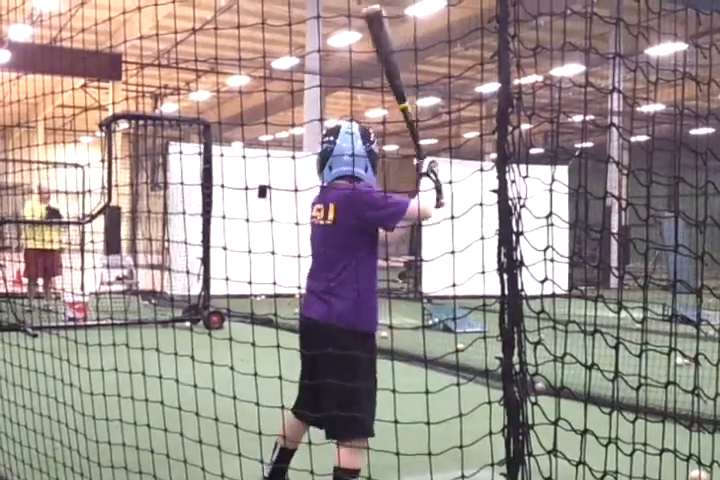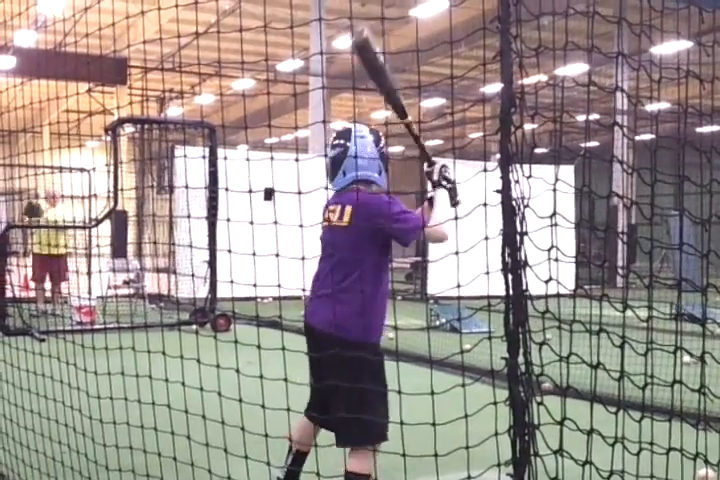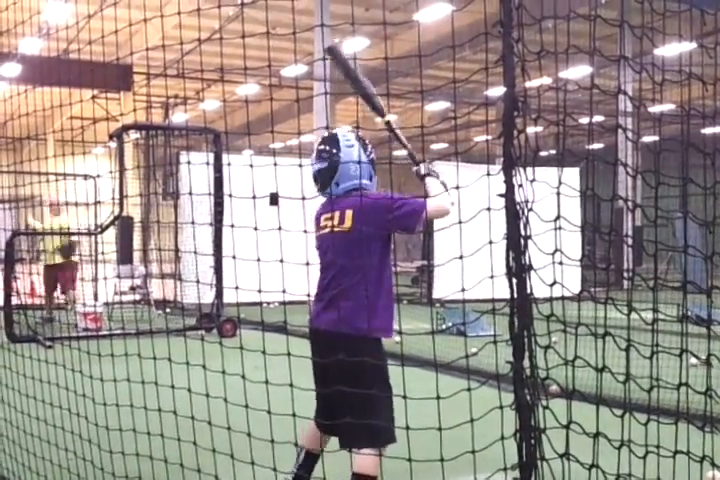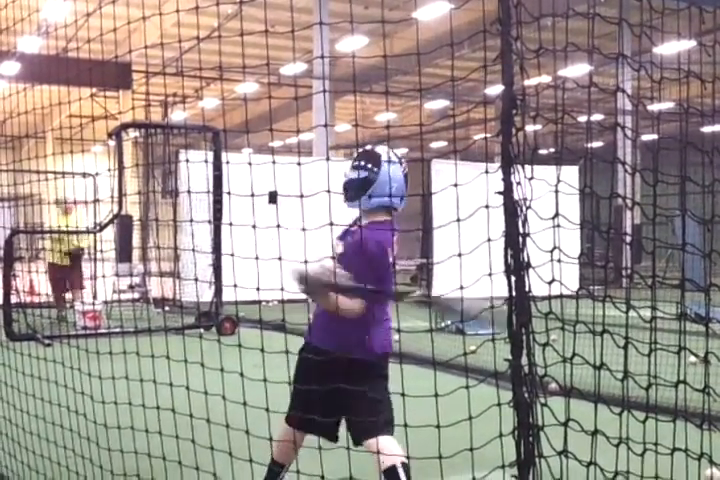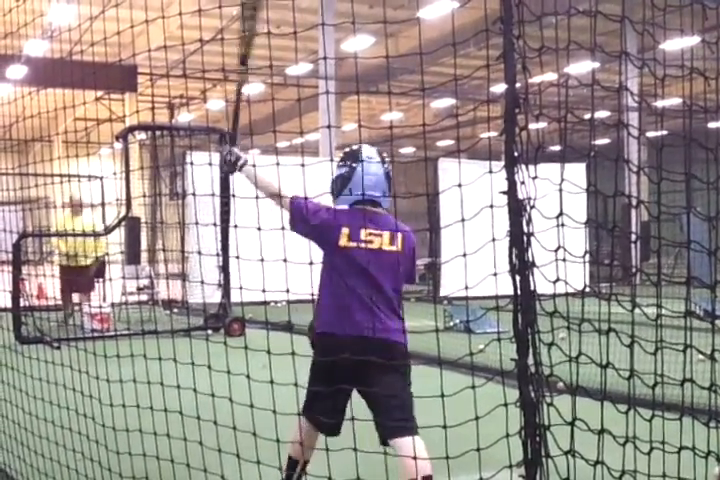
dt=1s
person 1, frame 1
left shoulder: (324, 200)
right shoulder: (357, 197)
left elbow: (378, 231)
right elbow: (422, 210)
left wrist: (404, 205)
left hip: (314, 319)
right hip: (347, 325)
left knee: (306, 406)
right knee: (353, 425)
person 1, frame 2
left shoulder: (337, 204)
right shoulder: (375, 204)
left elbow: (405, 222)
right elbow: (438, 232)
left wrist: (432, 199)
left hip: (320, 322)
right hip: (352, 330)
left knee: (320, 408)
right knee: (367, 429)
person 1, frame 3
left shoulder: (324, 213)
right shoulder: (372, 205)
right elbow: (440, 207)
right wrist: (430, 178)
left hip: (324, 330)
right hip: (356, 335)
left knee: (327, 418)
right knee: (372, 434)
person 1, frame 4
left shoulder: (373, 239)
right shoulder: (365, 224)
left elbow: (354, 309)
right elbow: (334, 260)
left wrist: (324, 294)
left hip: (347, 349)
left knee: (297, 423)
right knee: (377, 433)
person 1, frame 5
left shoulder: (333, 221)
right shoulder: (403, 234)
left elbow: (281, 197)
left wrist: (245, 167)
left hip: (336, 340)
right hip: (388, 342)
left knee: (314, 416)
right knee: (403, 430)
person 2, frame 1
left shoulder: (53, 207)
right shoulder: (30, 205)
right elbow: (28, 222)
left wrist: (58, 218)
right wrist: (45, 218)
left hip: (52, 246)
right hip: (34, 246)
left knee: (49, 276)
right knee: (33, 276)
left ankle: (48, 302)
right ankle: (31, 303)
person 2, frame 2
left shoulder: (62, 211)
left elbow: (57, 221)
left wrist: (43, 214)
left hip: (57, 251)
right hip: (39, 250)
left knee: (56, 281)
right knee: (39, 280)
left ankle: (56, 308)
right ankle: (40, 308)
person 2, frame 3
left shoulder: (66, 219)
right shoulder: (47, 223)
right elbow: (37, 226)
left wrist: (71, 243)
right wrist: (31, 220)
left hip: (66, 261)
right hip: (50, 262)
left knee: (69, 289)
right knee: (48, 291)
right ankle: (49, 315)
person 2, frame 4
left shoulder: (79, 219)
right shoulder: (54, 218)
right elbow: (51, 233)
left wrist: (80, 247)
right wrist: (68, 231)
left hip: (74, 261)
right hip: (56, 261)
left knee: (77, 289)
right knee: (58, 290)
right ankle: (61, 313)
person 2, frame 5
left shoulder: (90, 220)
right shoulder: (61, 220)
left elbow: (100, 238)
right elbow: (56, 238)
left wrist: (100, 256)
right wrist: (65, 251)
left hip: (86, 263)
right hip: (66, 263)
left knee: (85, 292)
right knee: (65, 290)
right ankle: (68, 311)
